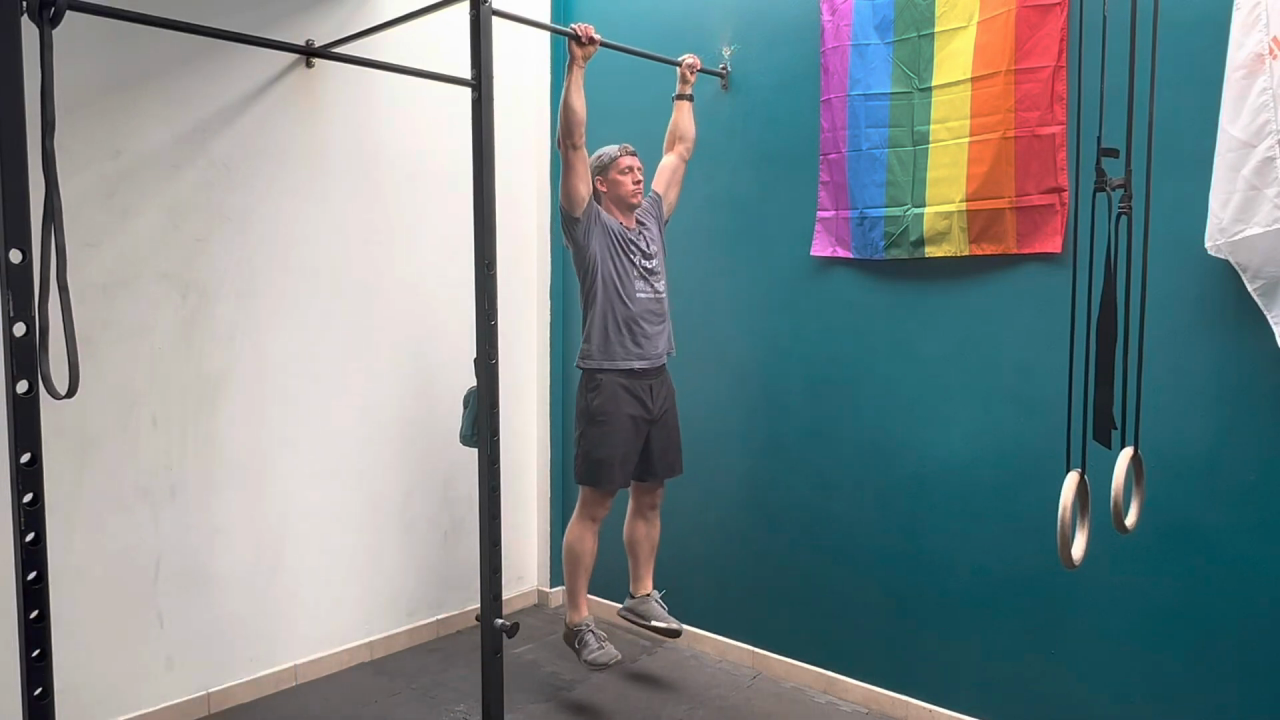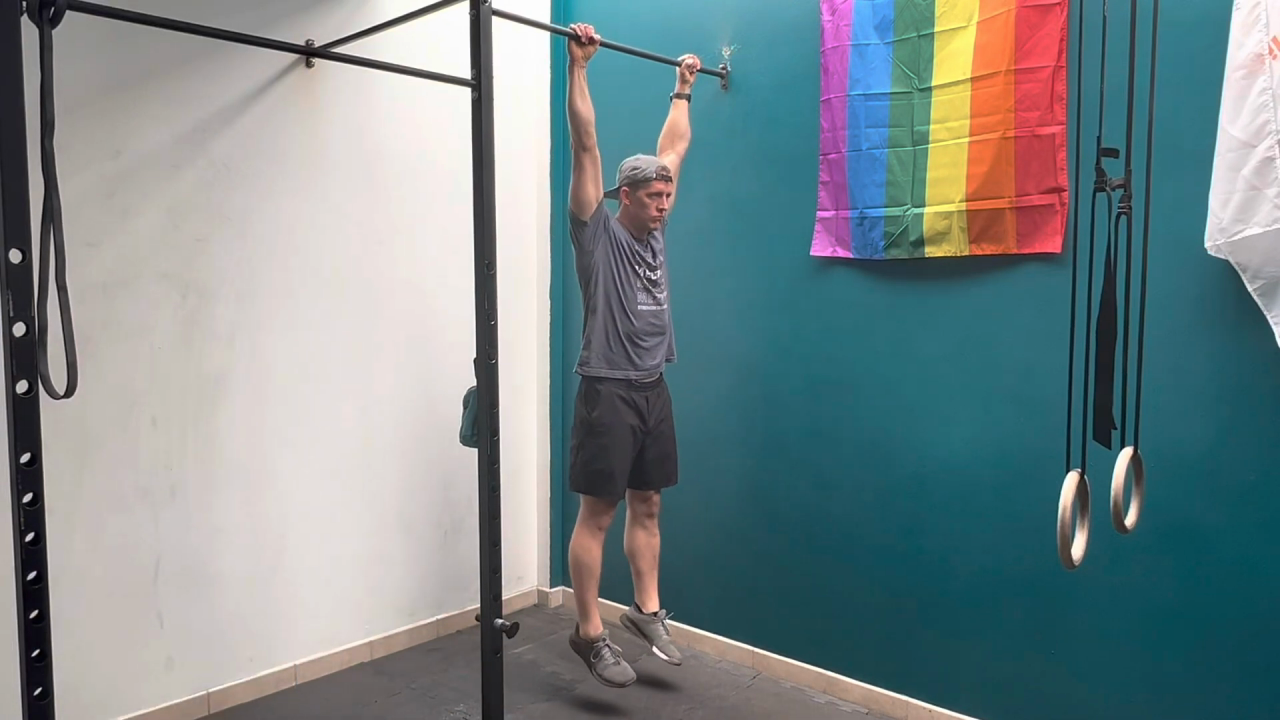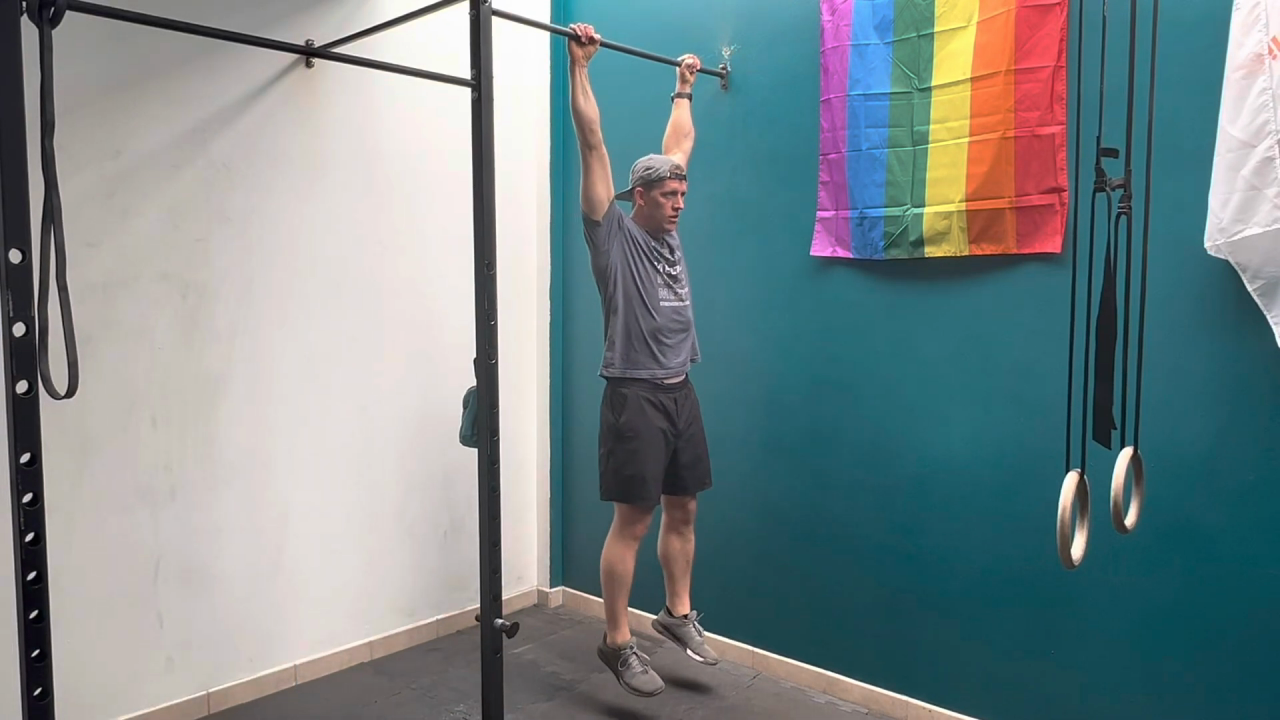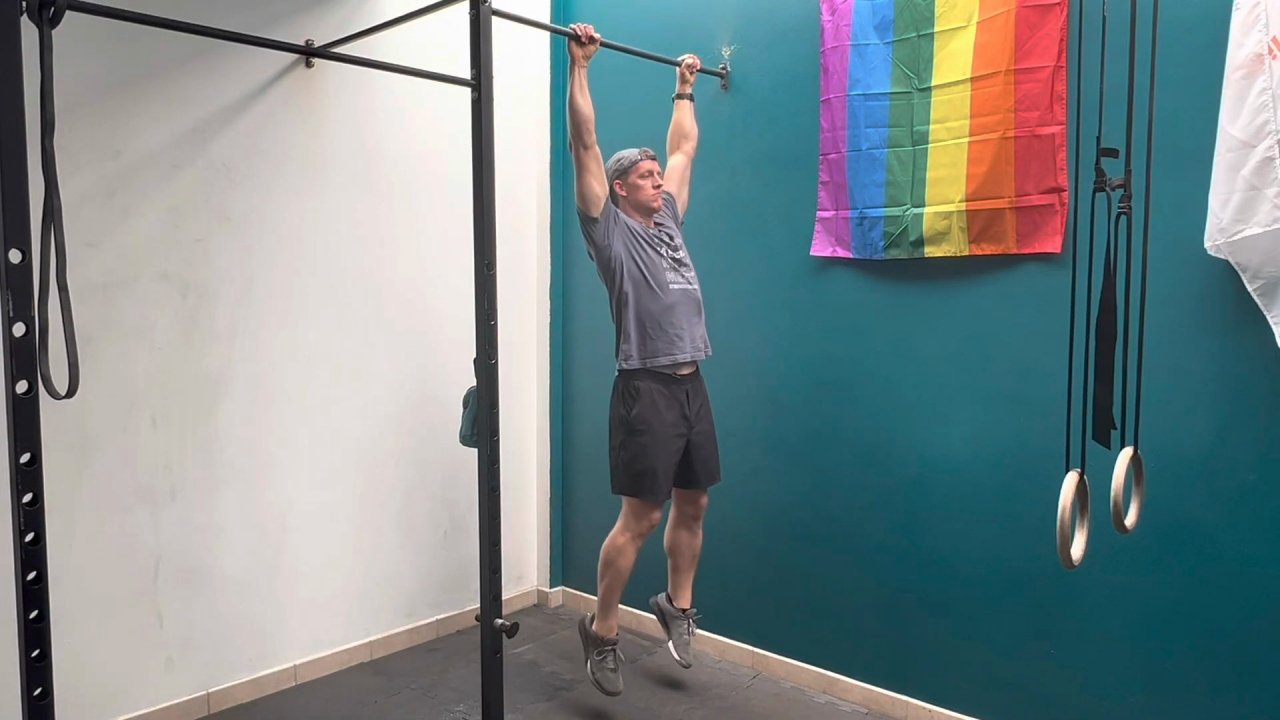
dt=0.5s
person 1, frame 1
left shoulder: (652, 218)
right shoulder: (588, 224)
left elbow: (680, 149)
right elbow: (570, 144)
left wrist: (684, 87)
right wrist: (577, 64)
left hip: (657, 381)
right hip: (609, 383)
left knee: (649, 499)
right knee: (594, 505)
left ankle: (642, 597)
right ankle: (578, 622)
person 1, frame 2
left shoulder: (654, 228)
right shoulder: (596, 230)
left elbow: (674, 147)
right elbow: (584, 147)
left wrist: (683, 87)
right wrist: (578, 64)
left hip: (653, 391)
right hip: (608, 392)
left knee: (647, 508)
right knee: (597, 513)
left ankle: (647, 612)
right ankle: (590, 633)
person 1, frame 3
left shoulder: (669, 231)
right shoulder: (612, 232)
left elbow: (679, 146)
right elbow: (592, 145)
left wrist: (684, 87)
right wrist: (579, 65)
left hip: (681, 393)
right hip: (634, 397)
left knee: (682, 512)
right knee: (633, 521)
left ankle: (678, 614)
right ankle: (618, 642)
person 1, frame 4
left shoulder: (668, 221)
right shoulder: (609, 228)
left elbow: (683, 148)
right elbow: (584, 143)
left wrist: (685, 88)
right wrist: (578, 65)
left hip: (691, 385)
right hip: (646, 389)
left knee: (692, 505)
right knee: (640, 515)
left ankle: (677, 605)
right ankle: (601, 630)
